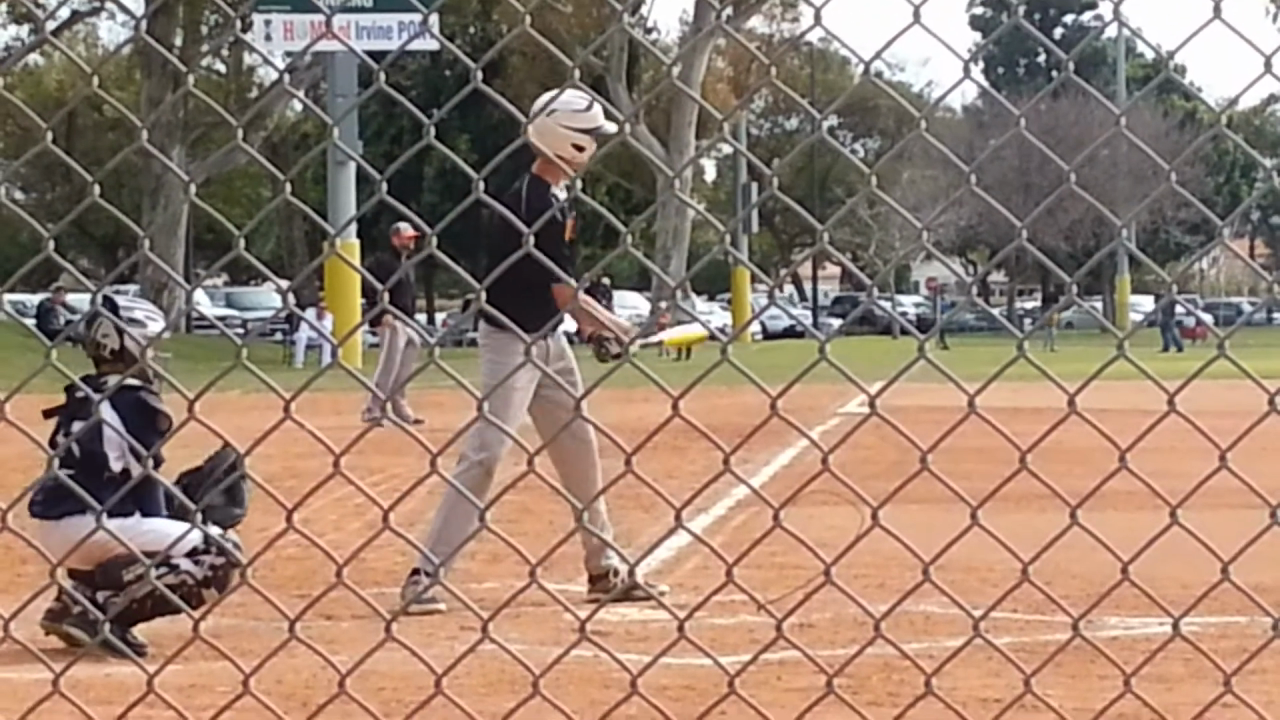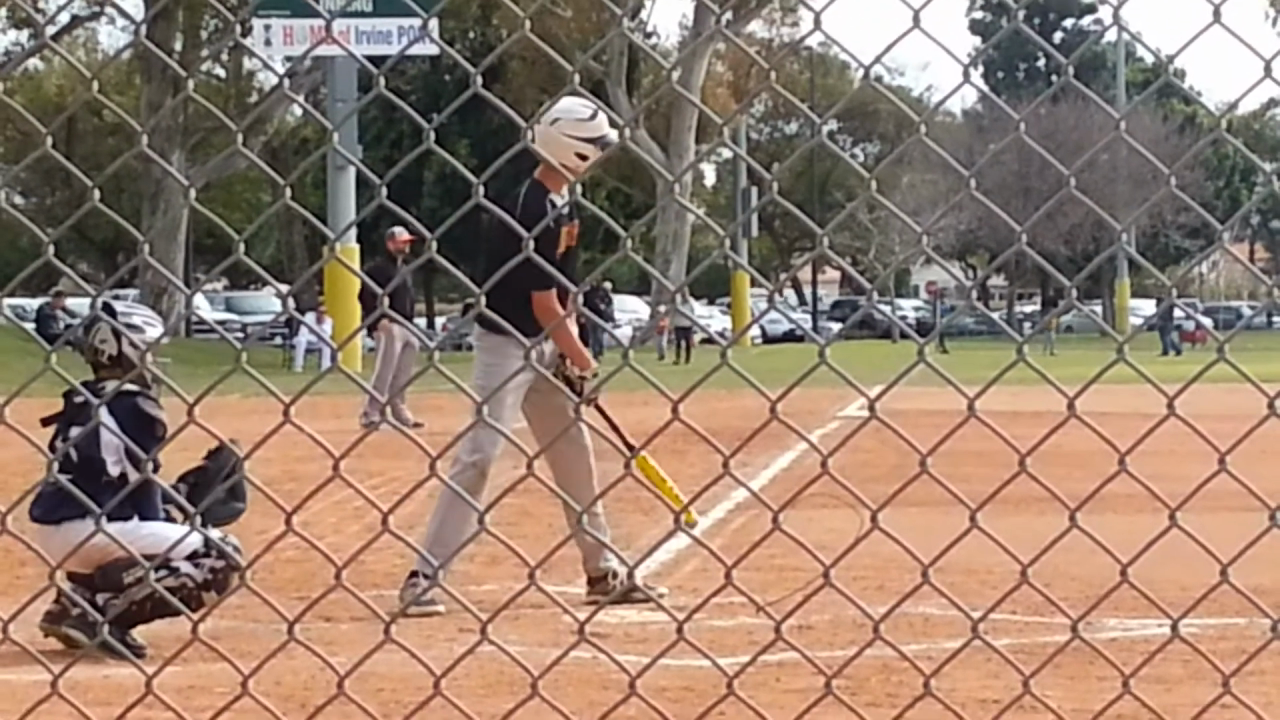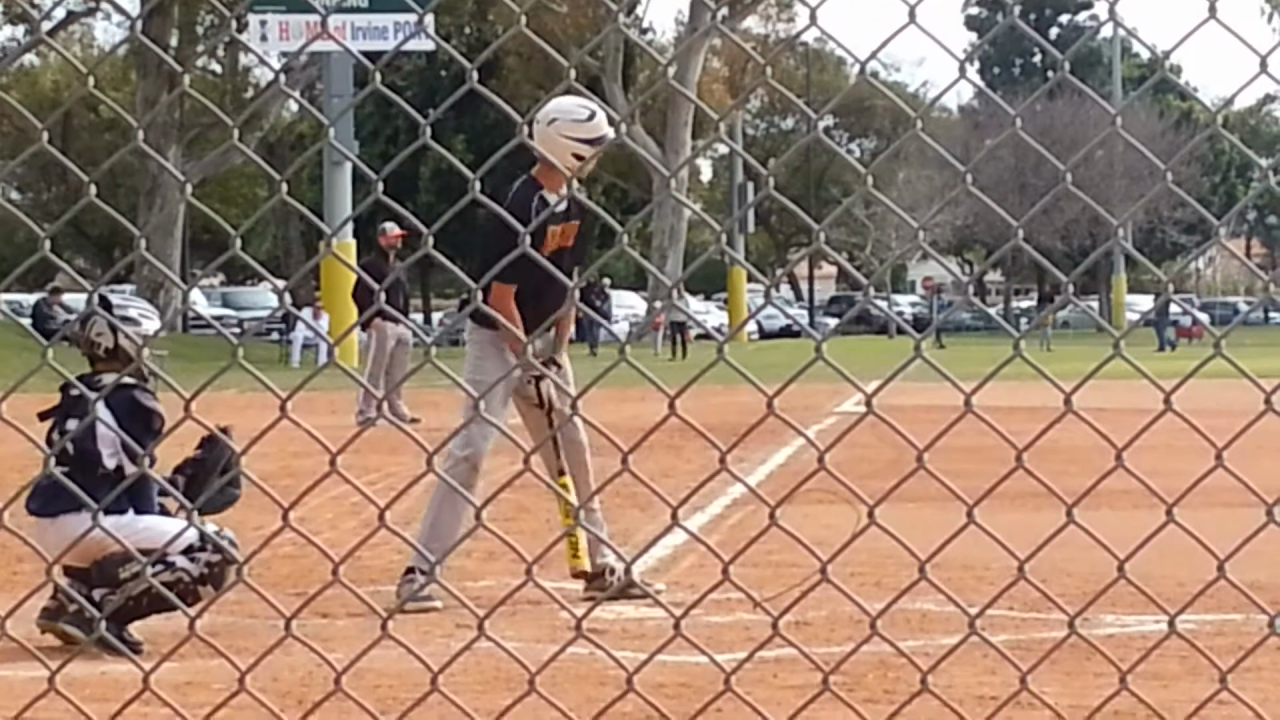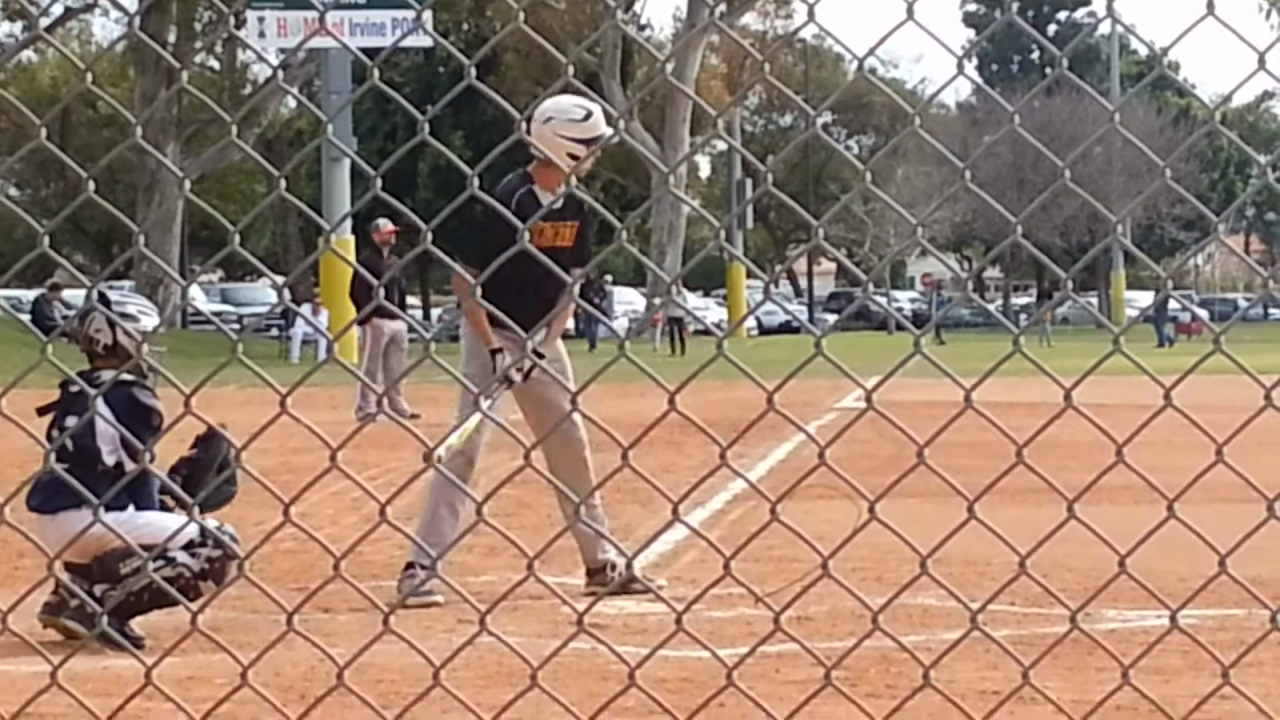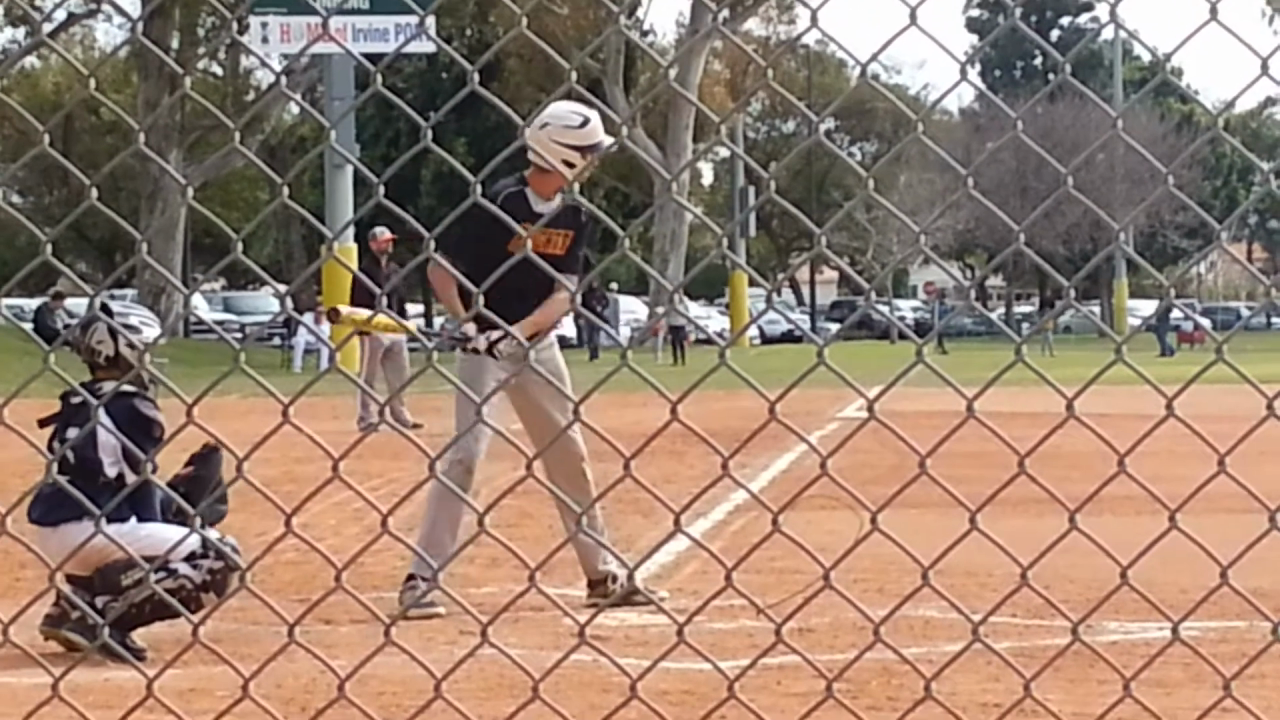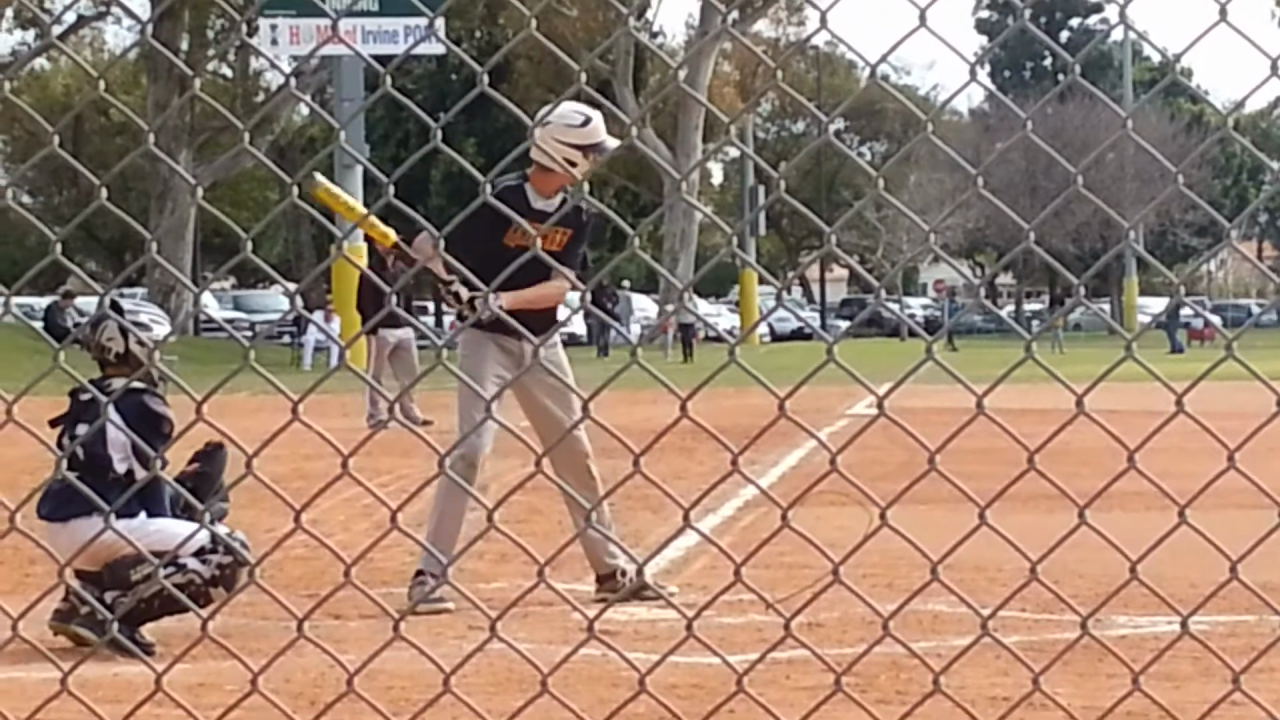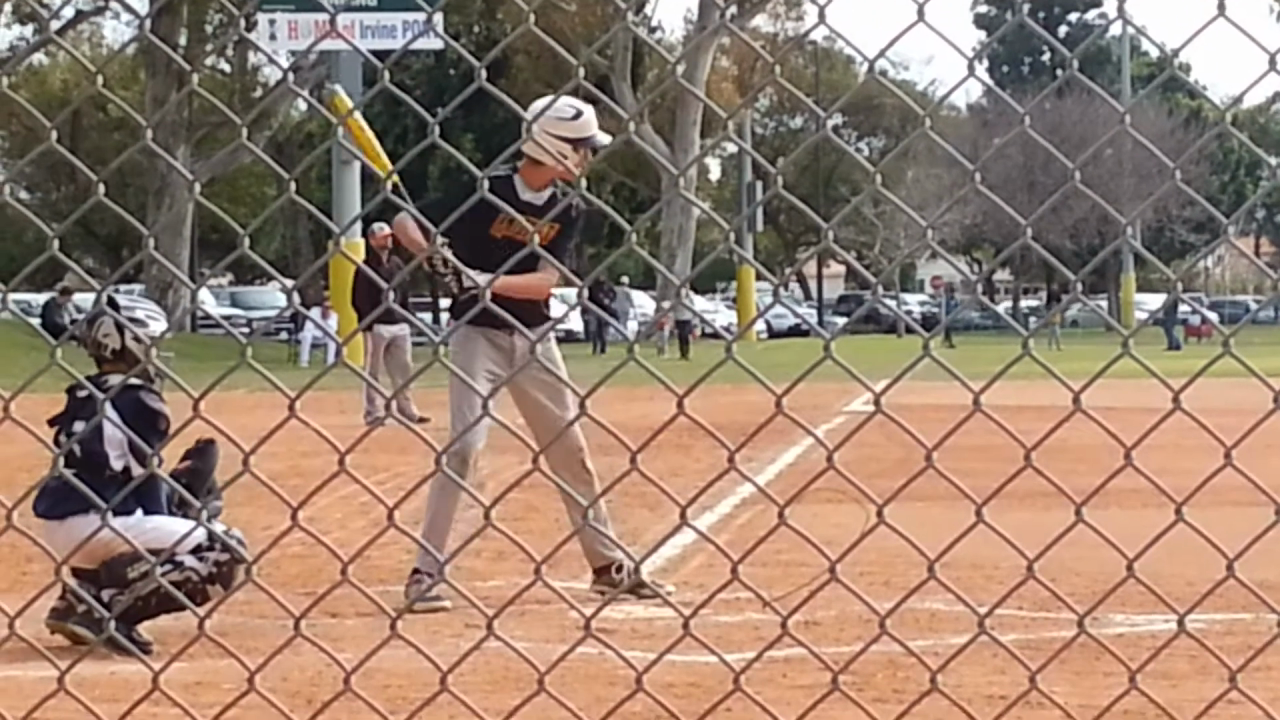
dt=0.1s
person 1, frame 1
left shoulder: (550, 195)
right shoulder: (538, 205)
right elbow: (567, 296)
left wrist: (597, 323)
right wrist: (615, 328)
left hip: (546, 337)
right hip: (511, 340)
left knee: (580, 449)
right knee: (484, 454)
left ankle: (606, 570)
right ankle: (425, 574)
person 1, frame 2
left shoulder: (566, 203)
right shoulder: (531, 210)
right elbow: (543, 306)
left wrist: (569, 354)
right wrist: (581, 360)
left hip: (547, 345)
right hip: (504, 342)
left knee: (576, 453)
right knee: (478, 456)
left ankle: (604, 571)
right ankle: (422, 575)
person 1, frame 3
left shoulder: (571, 204)
right shoulder: (523, 206)
left elbow: (566, 282)
right elbow: (500, 298)
left wrist: (559, 354)
right wrist: (529, 364)
left hip: (542, 340)
right hip: (496, 339)
left knee: (572, 449)
right knee: (470, 451)
left ankle: (601, 567)
right ankle: (419, 571)
person 1, frame 4
left shoulder: (577, 208)
right shoulder: (510, 200)
left elbow: (570, 284)
right elbow: (464, 279)
left wrist: (542, 346)
right wrist: (494, 347)
left hip: (540, 334)
right hip: (491, 335)
left knee: (572, 446)
right knee: (466, 447)
left ankle: (603, 564)
right ankle: (419, 567)
person 1, frame 5
left shoulder: (575, 215)
right shoulder: (499, 202)
left elbow: (562, 293)
right elbow: (439, 266)
left wrist: (515, 335)
right wrist: (462, 320)
left hip: (536, 343)
right hip: (482, 343)
left knee: (570, 456)
right knee: (464, 456)
left ankle: (604, 575)
right ankle: (420, 579)
person 1, frame 6
left shoulder: (579, 215)
right shoulder: (496, 198)
left elbow: (559, 287)
right elbow: (424, 243)
left wrist: (500, 300)
right wrist: (447, 277)
left hip: (541, 341)
right hip: (486, 340)
left knee: (576, 452)
right knee: (469, 451)
left ankle: (613, 570)
right ankle: (429, 574)
person 1, frame 7
left shoulder: (568, 209)
right shoulder: (486, 189)
left elbow: (546, 278)
right elbow: (403, 222)
left wrist: (489, 282)
right wrist: (433, 251)
left hip: (534, 336)
right hip: (477, 334)
left knee: (570, 448)
right knee: (463, 448)
left ankle: (610, 564)
right ankle: (425, 572)
person 2, frame 1
left shoulder: (85, 397)
right shoulder: (134, 401)
right elbow: (144, 484)
left wrist: (180, 499)
left hip: (59, 526)
right hip: (84, 526)
right knee: (222, 551)
left ankle: (77, 598)
right ankle: (102, 611)
person 2, frame 2
left shoulder: (84, 401)
right shoulder: (132, 406)
right elbow: (142, 489)
left wrist: (181, 490)
right wrist: (161, 543)
left hip: (58, 530)
right hip: (85, 529)
right knee: (221, 555)
left ankle: (77, 601)
right ankle: (101, 613)
person 2, frame 3
left shoulder: (81, 394)
right shoulder: (128, 399)
right elbow: (137, 482)
left wrist: (179, 482)
right wrist: (158, 540)
left hip: (55, 523)
right hip: (81, 523)
right knee: (218, 550)
left ankle: (73, 597)
right ankle: (98, 609)
person 2, frame 4
left shoulder: (80, 391)
right shoulder: (127, 396)
right elbow: (138, 480)
left wrist: (175, 483)
left hip: (56, 519)
right hip: (83, 519)
right knee: (217, 545)
left ankle: (74, 593)
right ankle: (100, 603)
person 2, frame 5
left shoulder: (81, 402)
right shoulder: (129, 407)
right elbow: (140, 492)
left wrist: (175, 496)
right wrist: (158, 549)
left hip: (57, 531)
right hip: (84, 532)
right knee: (219, 557)
left ankle: (75, 605)
right ankle: (101, 616)
person 2, frame 6
left shoulder: (89, 399)
right shoulder: (139, 403)
right elbow: (149, 489)
left wrist: (183, 490)
left hip: (67, 527)
right hip: (94, 527)
right knee: (228, 551)
left ankle: (84, 600)
right ankle: (110, 611)
person 2, frame 7
left shoulder: (86, 396)
right shoulder: (135, 400)
right elbow: (146, 486)
left wrist: (178, 486)
left hip: (63, 524)
right hip: (90, 525)
right knee: (225, 549)
left ankle: (80, 598)
right ankle: (107, 610)
person 3, frame 1
left shoulder: (409, 264)
right shoulder: (383, 262)
right elbow: (370, 291)
left wrist: (413, 323)
right wrist: (383, 314)
left hip: (407, 324)
right hip: (392, 322)
left knee: (404, 370)
right knee: (387, 367)
left ankle: (400, 410)
right ankle: (373, 411)
person 3, frame 2
left shoulder: (406, 270)
right shoulder: (378, 267)
right elbow: (366, 297)
left wrist: (411, 326)
right wrist: (378, 319)
left hip: (406, 328)
right hip: (388, 327)
left knee: (403, 375)
right knee: (383, 373)
left ankle: (400, 414)
right ankle: (370, 416)
person 3, frame 3
left shoulder: (398, 265)
right shoulder: (371, 264)
right elbow: (359, 294)
left wrist: (407, 321)
right wrist: (371, 317)
left hip: (400, 325)
right hip: (382, 325)
left knee: (398, 372)
right knee: (375, 370)
left ankle: (397, 409)
right ankle: (366, 413)
person 3, frame 4
left shoulder: (395, 261)
right shoulder: (366, 261)
right elbow: (357, 293)
left wrist: (403, 316)
right wrist: (367, 316)
left hip: (397, 321)
right hip: (375, 321)
left knee: (397, 368)
right knee: (370, 367)
left ankle: (397, 405)
right ankle: (366, 408)
person 3, frame 5
left shoulder: (395, 269)
right shoulder: (364, 270)
right elbow: (356, 303)
left hip: (396, 331)
right hip: (374, 332)
left knee: (400, 376)
right knee: (369, 377)
left ankle: (400, 415)
right ankle: (367, 418)
person 3, frame 6
left shoulder: (402, 268)
right shoulder: (371, 271)
right elbow: (363, 303)
left wrist: (411, 325)
right wrist: (373, 328)
left hip: (403, 329)
right hip: (381, 330)
left knee: (409, 373)
right knee: (376, 375)
left ankle: (410, 413)
right ankle: (376, 417)
person 3, frame 7
left shoulder: (397, 264)
right shoulder: (366, 267)
right elbow: (358, 299)
left wrist: (407, 321)
right wrist: (368, 325)
left hip: (400, 325)
right hip: (376, 326)
left knee: (404, 370)
right knee: (372, 372)
left ankle: (407, 409)
right ankle: (373, 413)
